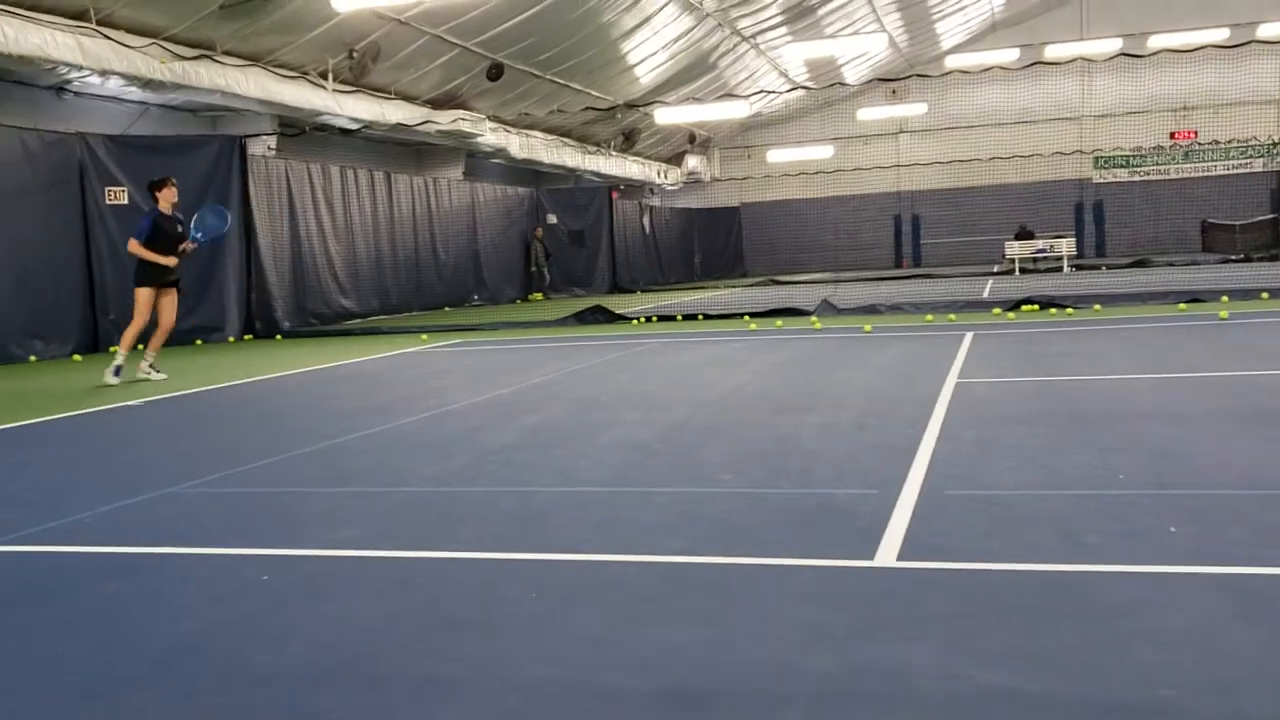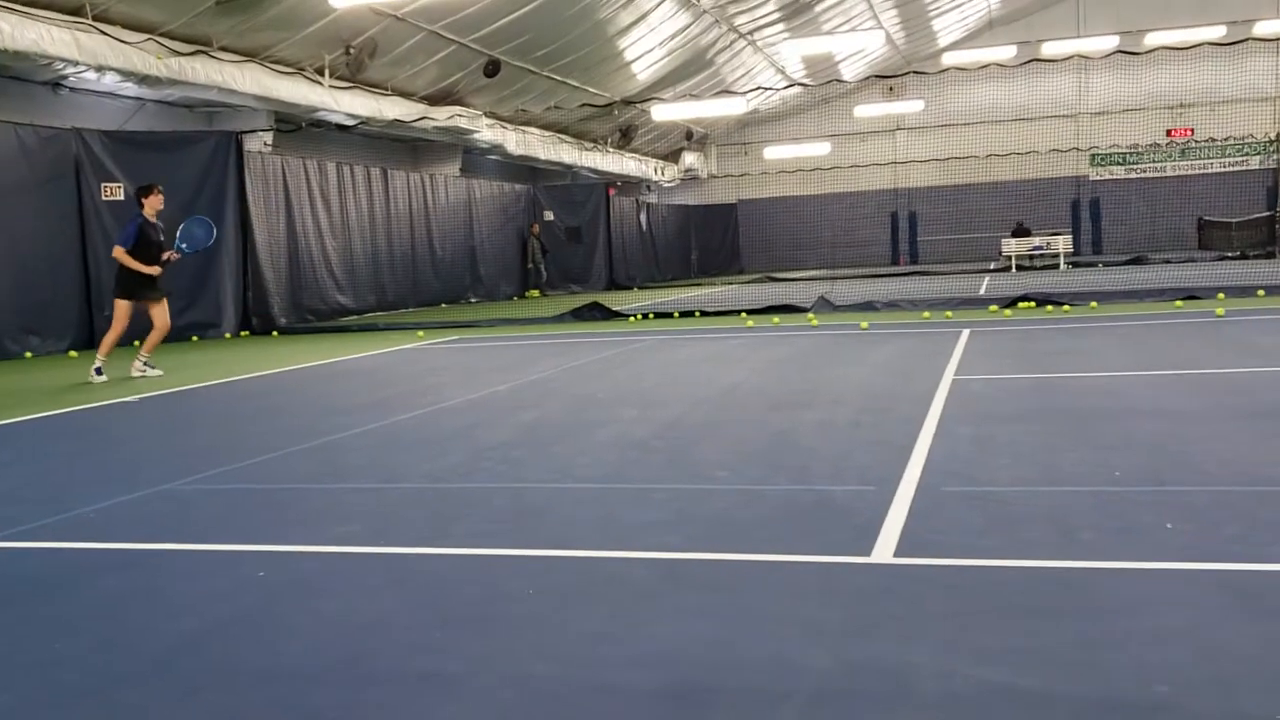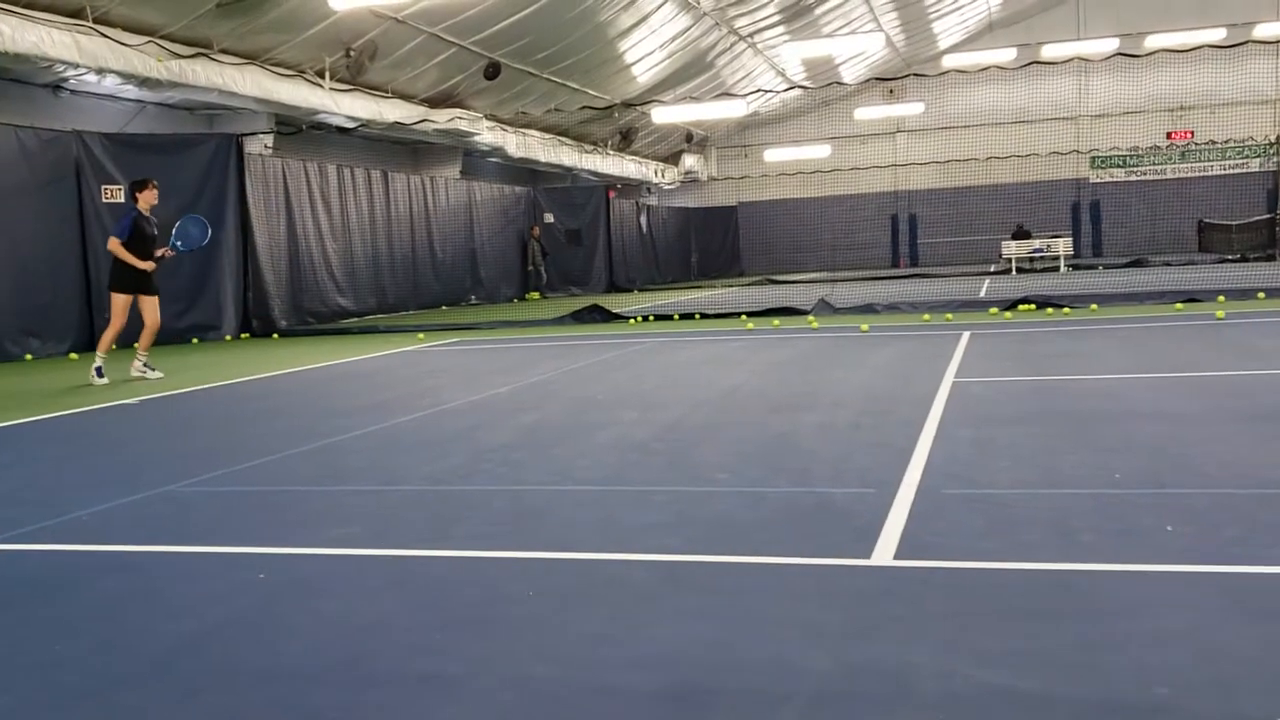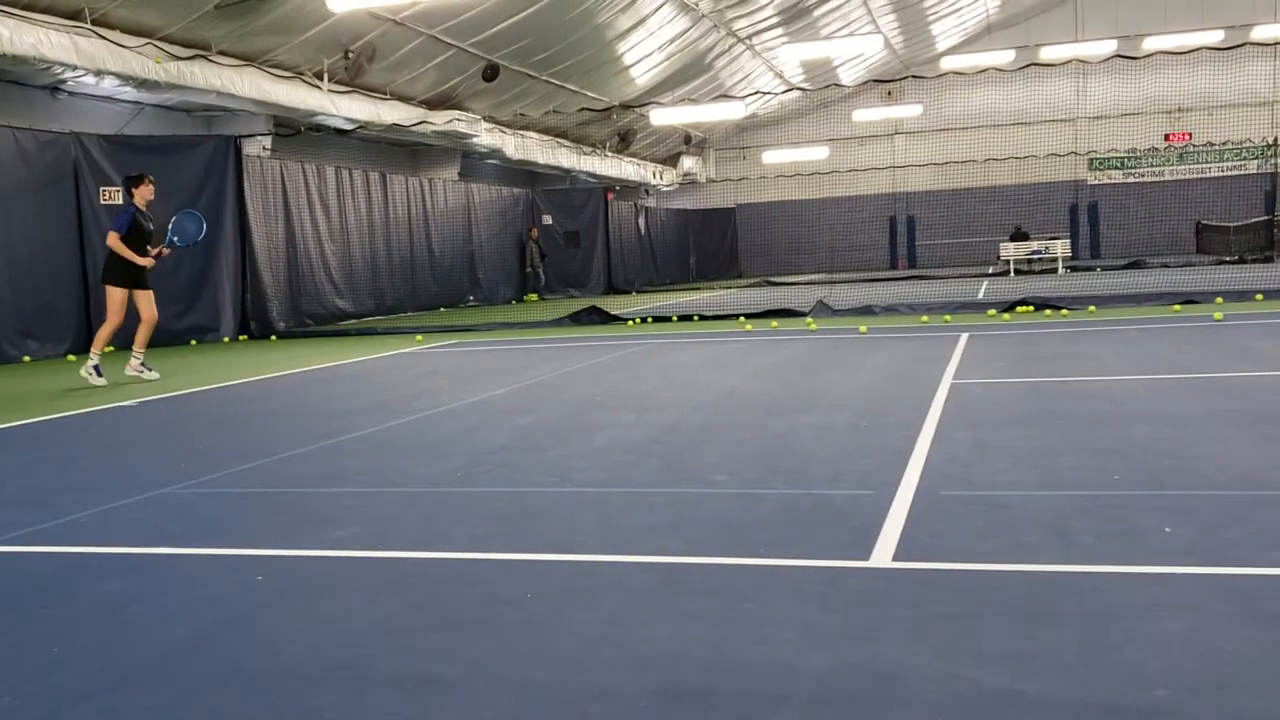
dt=0.1s
person 1, frame 1
left shoulder: (178, 219)
right shoulder: (151, 219)
right elbow: (132, 247)
left wrist: (184, 248)
right wrist: (162, 259)
left hip: (168, 276)
right hip: (147, 275)
left knee: (168, 323)
right knee: (140, 321)
left ankle: (146, 365)
right ankle: (116, 365)
person 1, frame 2
left shoulder: (159, 227)
right shoulder: (136, 224)
right elbow: (117, 253)
left wrist: (167, 257)
right wrist: (145, 269)
left hip: (151, 283)
right hip: (129, 282)
left knee: (163, 325)
right knee: (119, 327)
left ankle: (140, 364)
right ankle: (97, 366)
person 1, frame 3
left shoulder: (152, 221)
right shoulder: (130, 218)
right elbow: (112, 245)
left wrist: (161, 254)
right wrist: (139, 264)
left hip: (145, 278)
right hip: (124, 276)
left knee: (153, 323)
right knee: (118, 323)
left ankle: (140, 364)
right ankle: (97, 365)
person 1, frame 4
left shoulder: (146, 215)
right shoulder: (128, 212)
right elbow: (111, 241)
left wrist: (154, 252)
right wrist: (139, 259)
left hip: (137, 273)
right hip: (119, 271)
left knee: (150, 316)
right knee: (115, 318)
left ankle: (135, 363)
right ankle: (90, 364)
